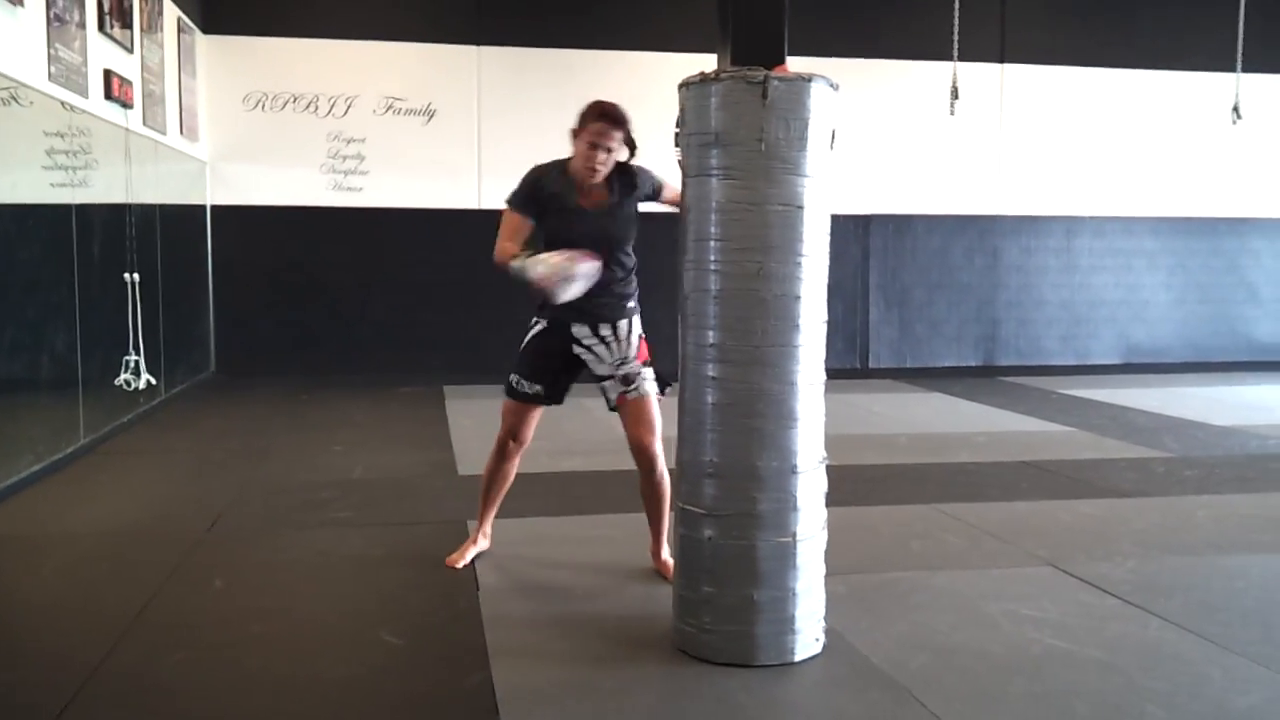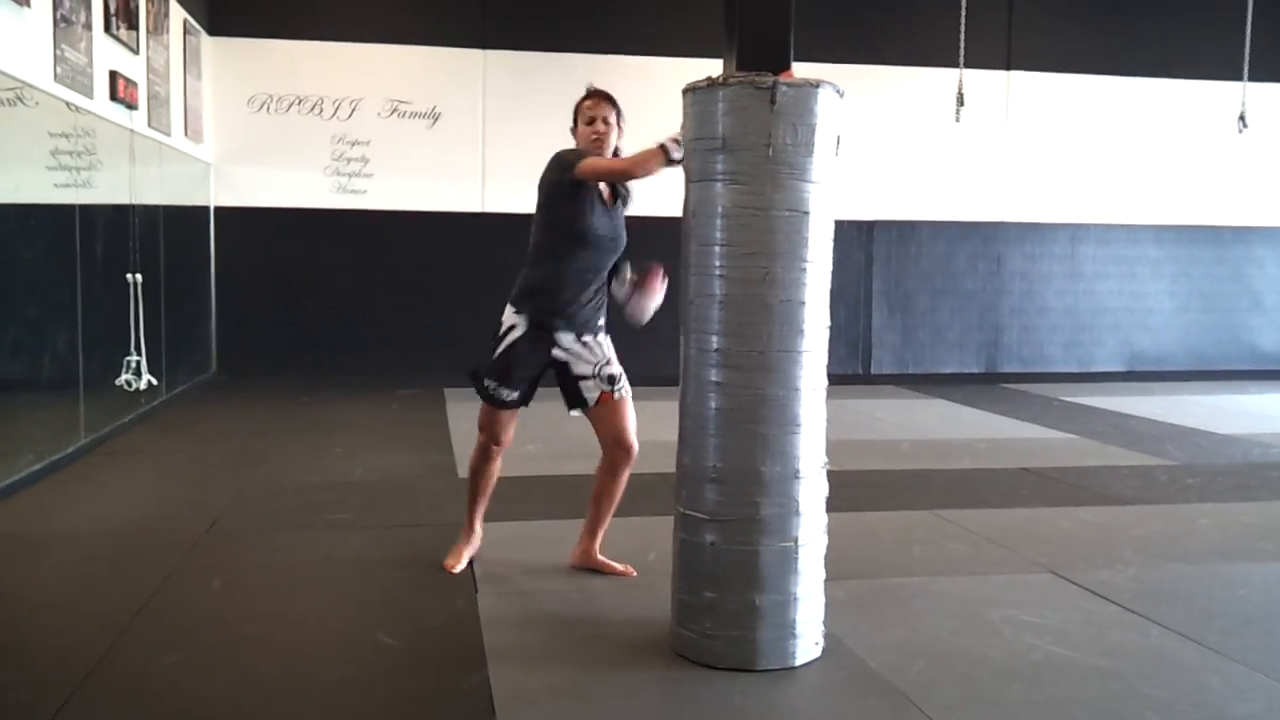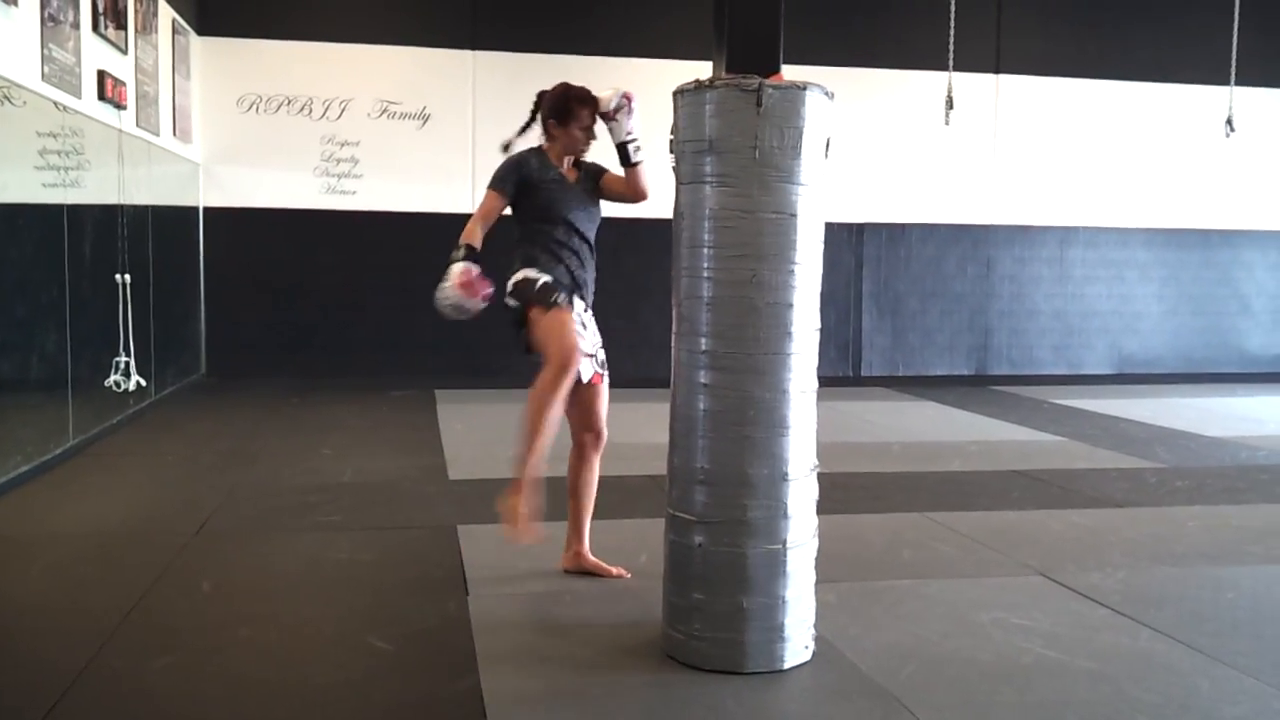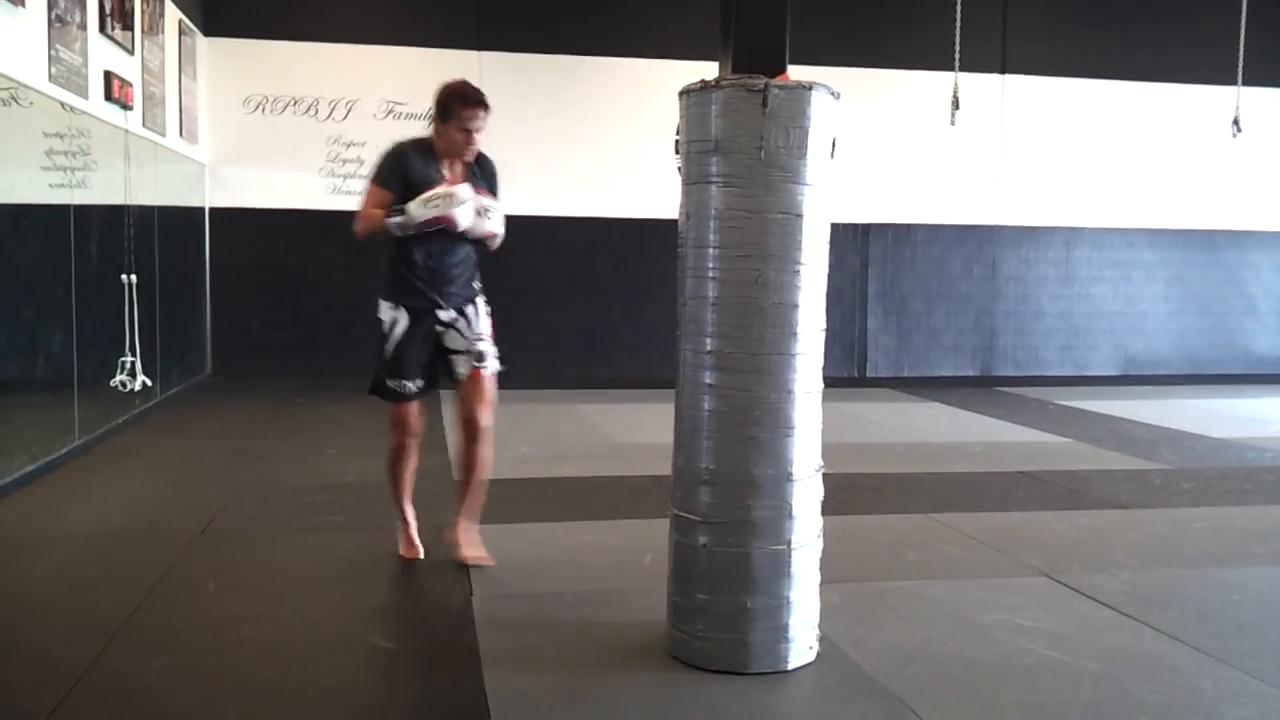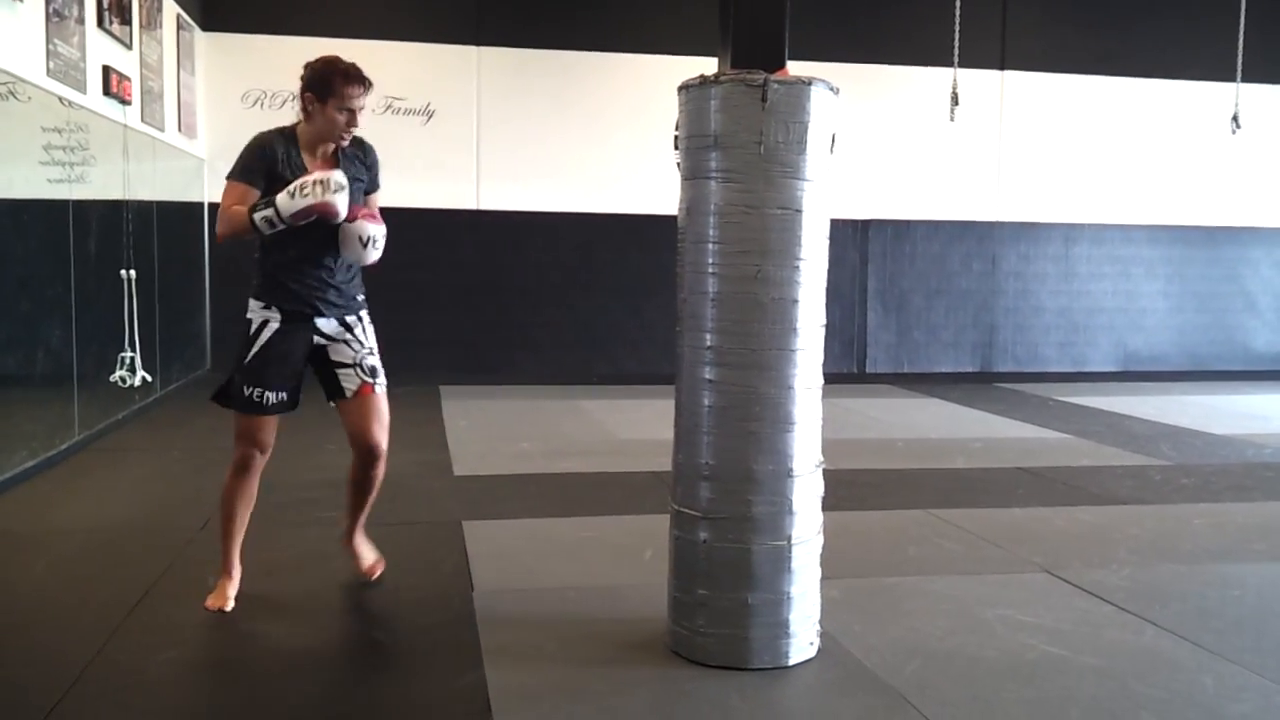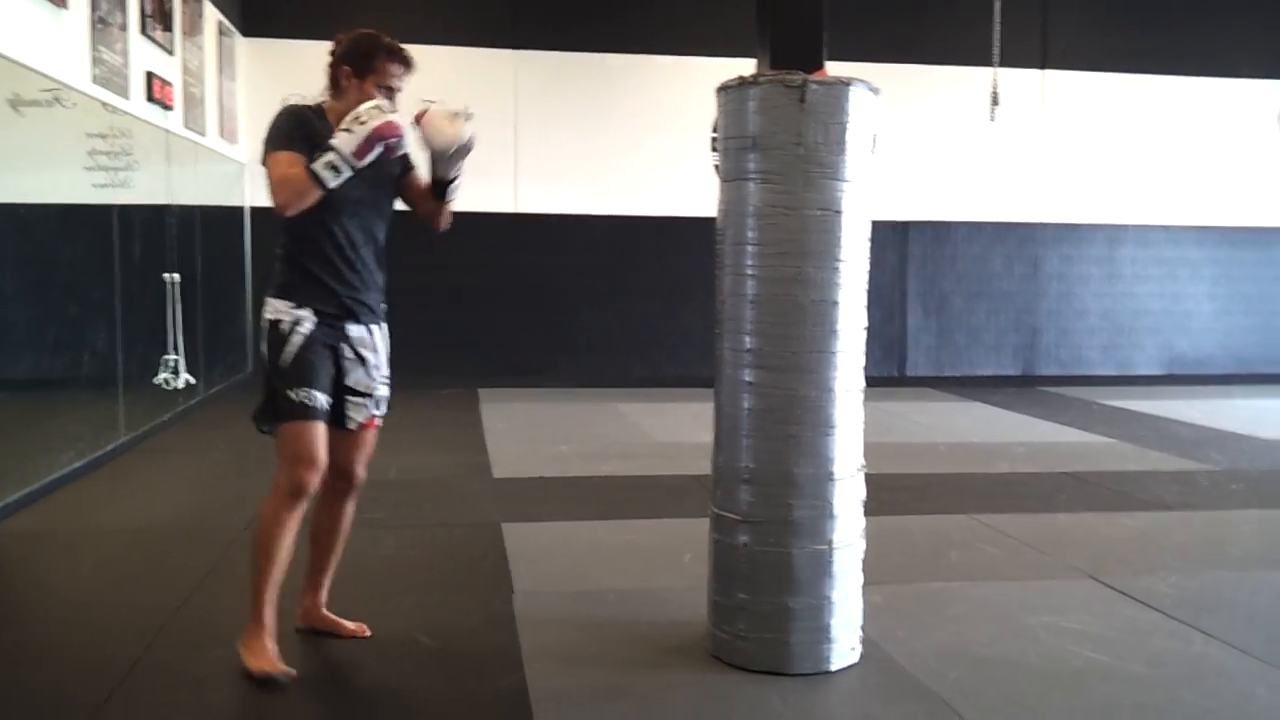
dt=0.5s
person 1, frame 1
left shoulder: (631, 179)
right shoulder: (544, 181)
left elbow: (680, 198)
right elbow: (504, 249)
left hip: (617, 326)
right hip: (558, 323)
left knee: (647, 447)
right knee: (511, 435)
left ankle: (660, 550)
right ankle: (480, 533)
person 1, frame 2
left shoulder: (613, 195)
right shoulder: (564, 166)
right elbow: (627, 168)
left wrist: (627, 281)
right wrist: (675, 147)
left hip: (584, 329)
right hip: (531, 320)
left knee: (624, 445)
right knee: (493, 438)
left ankle: (588, 548)
right ankle: (470, 534)
person 1, frame 3
left shoulder: (587, 172)
right shoulder: (524, 165)
left elbow: (639, 193)
right elbow: (481, 220)
left wrist: (624, 133)
right wrist: (464, 261)
left hip: (577, 305)
right hip: (540, 283)
left knee: (593, 433)
right knee: (564, 357)
left ankle: (577, 551)
right ankle: (521, 488)
person 1, frame 4
left shoulder: (483, 169)
right shoulder: (403, 159)
left elbow: (495, 239)
right elbow: (364, 224)
left wrist: (488, 226)
right wrist: (418, 212)
left hip: (464, 306)
right hip: (407, 309)
left knee: (478, 422)
right knee: (407, 433)
left ankle: (467, 523)
right ankle: (405, 520)
person 1, frame 5
left shoulder: (361, 156)
right shoulder: (267, 150)
right elbow: (226, 225)
right wrist: (287, 205)
left hip: (345, 314)
right hip: (278, 316)
left knee: (373, 444)
right knee: (250, 451)
left ankle: (355, 532)
right ankle: (228, 571)
person 1, frame 6
left shoulder: (383, 145)
right shoulder: (296, 123)
left elbow: (436, 218)
right elbow: (287, 196)
left wrist: (446, 169)
right wrist: (348, 143)
left hip: (364, 320)
right hip: (301, 313)
left knee: (349, 473)
right knee: (301, 471)
left ankle: (315, 603)
right ankle: (256, 630)
